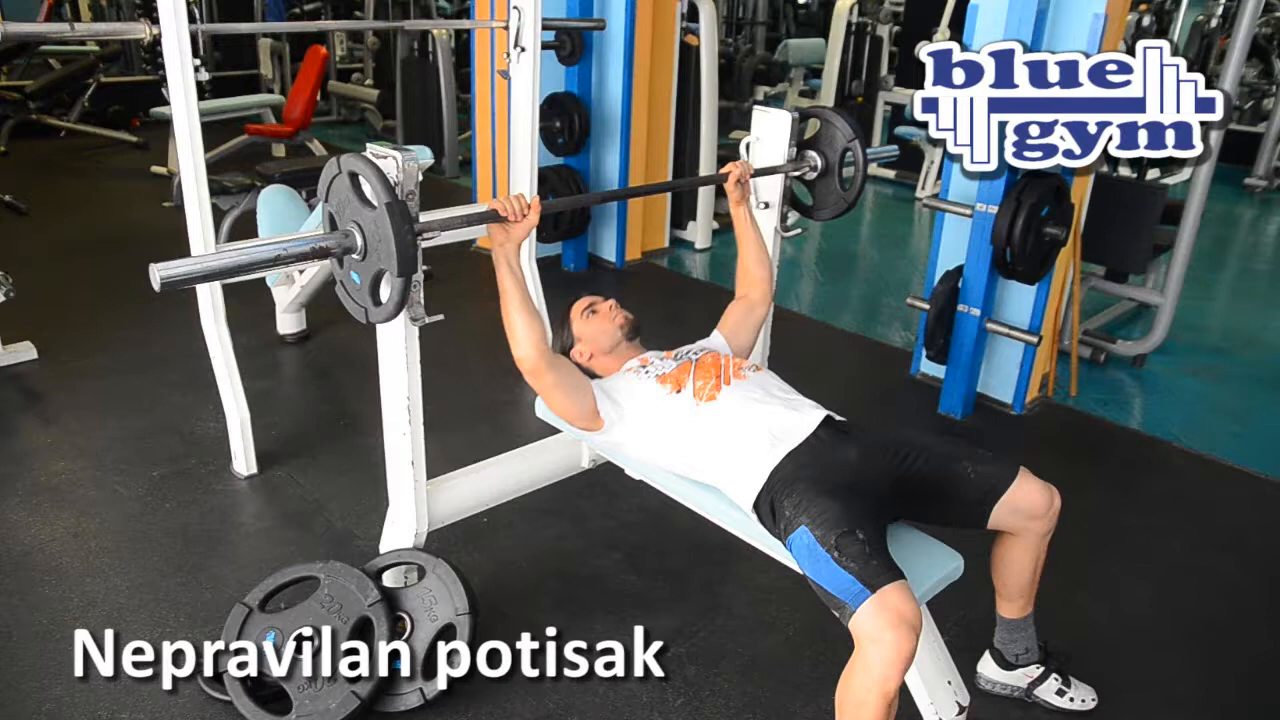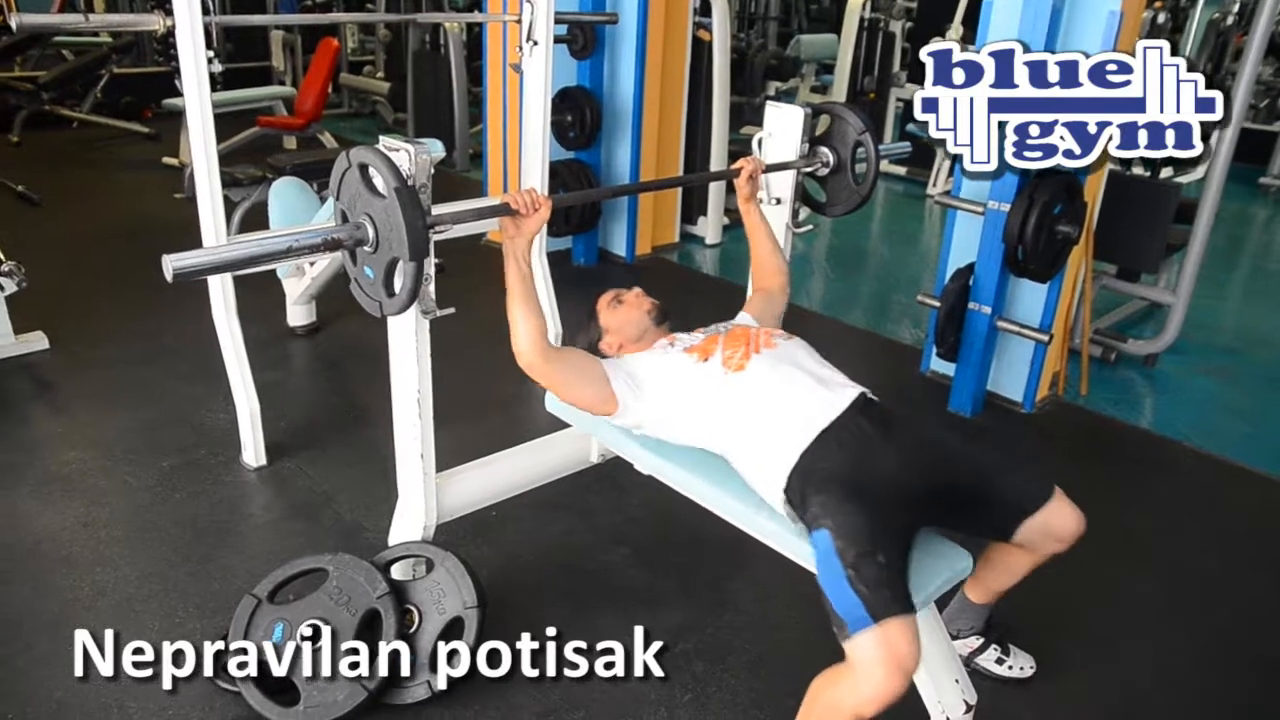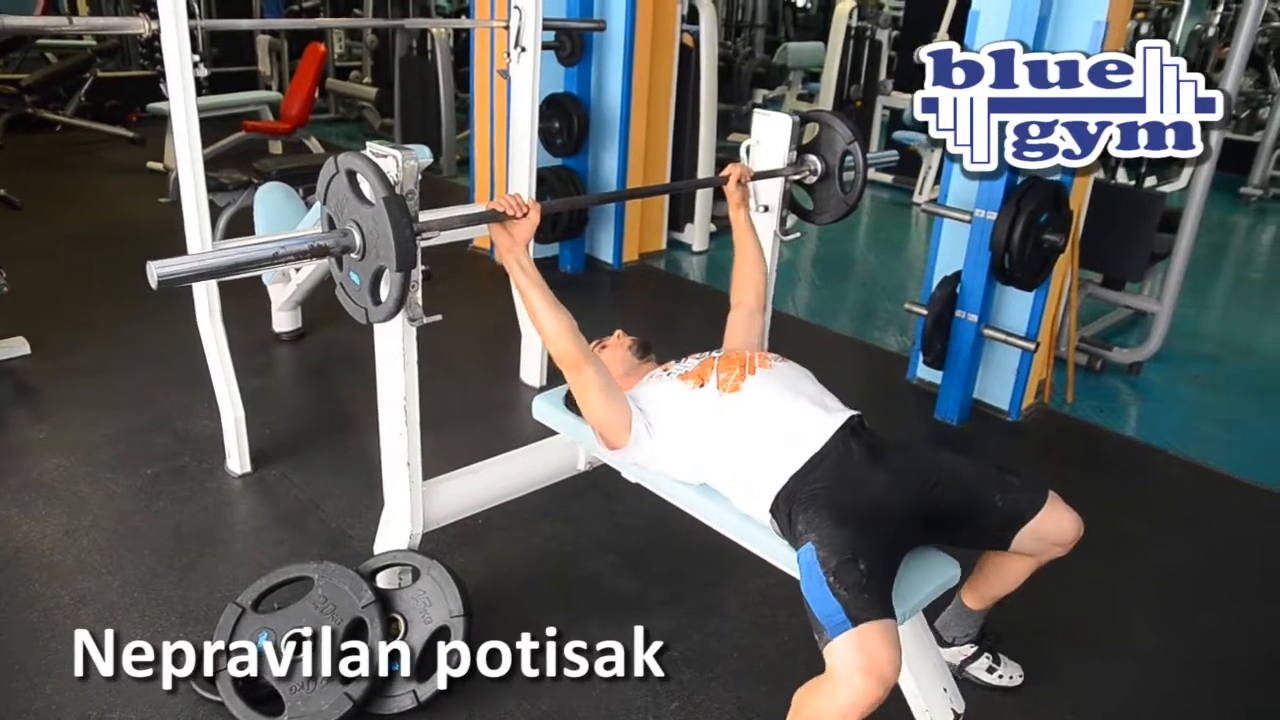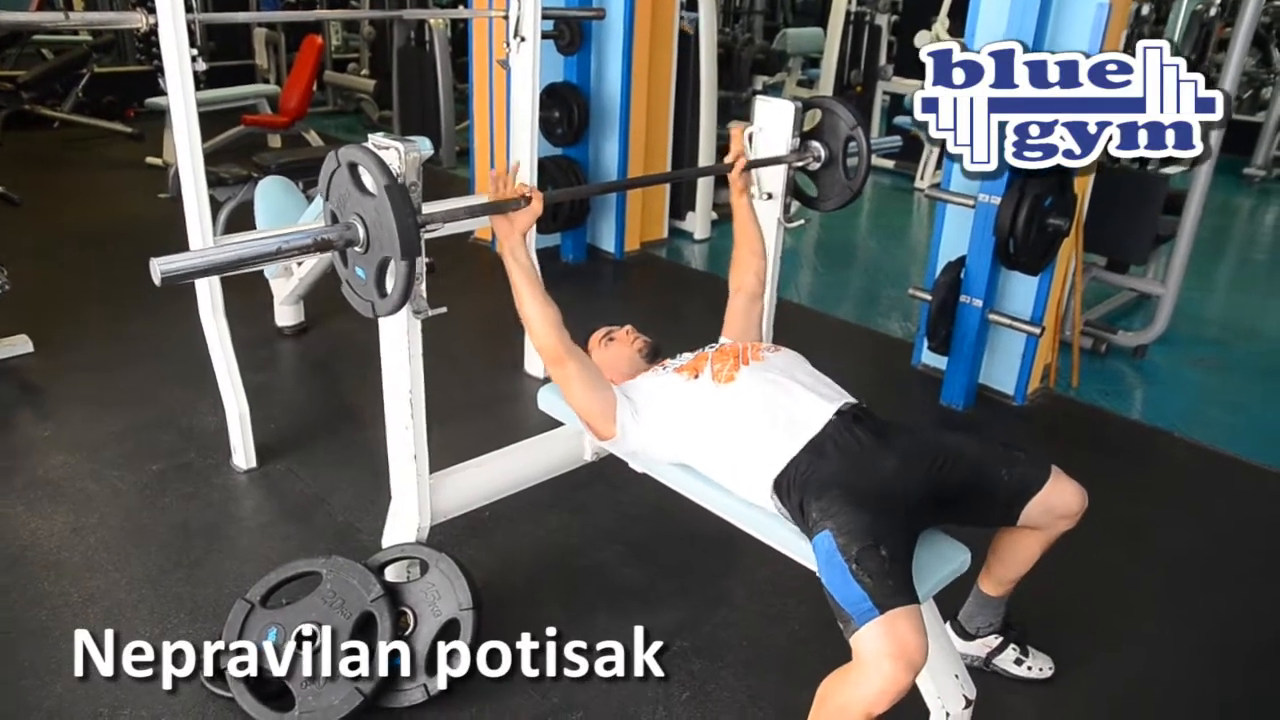
dt=1s
person 1, frame 1
left shoulder: (697, 352)
right shoulder: (605, 403)
left elbow: (756, 297)
right elbow: (536, 365)
left wrist: (738, 206)
right wrist: (506, 252)
left hip: (843, 440)
right hip: (791, 483)
left knee: (1038, 503)
right knee: (892, 630)
left ankle: (1014, 660)
person 1, frame 2
left shoulder: (727, 334)
right shoulder: (633, 383)
left elbow: (774, 286)
right elbow: (536, 357)
left wrist: (747, 200)
right wrist: (517, 245)
left hip: (882, 431)
right hip: (823, 470)
left knee: (1059, 524)
right knee: (883, 672)
left ankle: (961, 628)
person 1, frame 3
left shoulder: (716, 362)
right shoulder: (631, 421)
left elbow: (749, 300)
right elbow: (569, 357)
left wrist: (738, 208)
right wrist: (513, 253)
left hip: (869, 451)
right hip: (811, 491)
left knee: (1058, 528)
left ankle: (956, 636)
person 1, frame 4
left shoulder: (718, 355)
right shoulder: (629, 412)
left elbow: (747, 284)
right elbow: (557, 353)
left wrist: (740, 190)
right wrist: (511, 241)
left hip: (876, 435)
right hip: (818, 473)
left knee: (1062, 502)
right knee: (892, 663)
left ankle: (977, 630)
